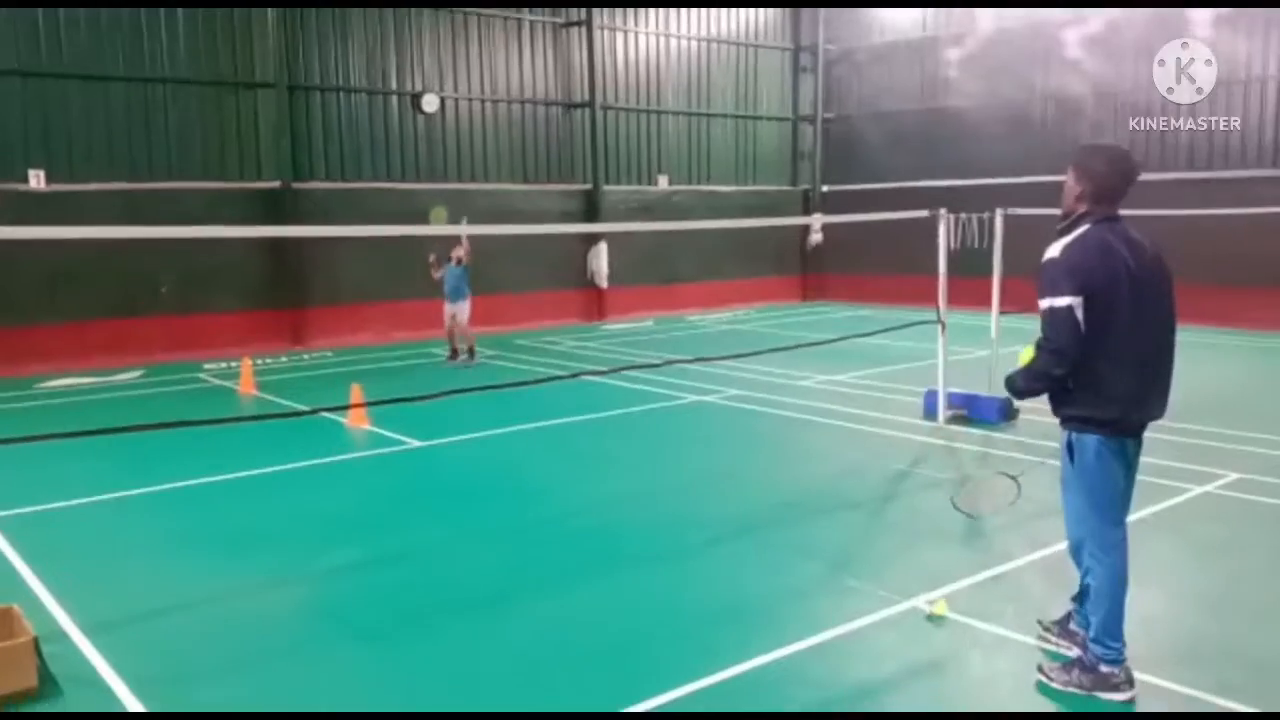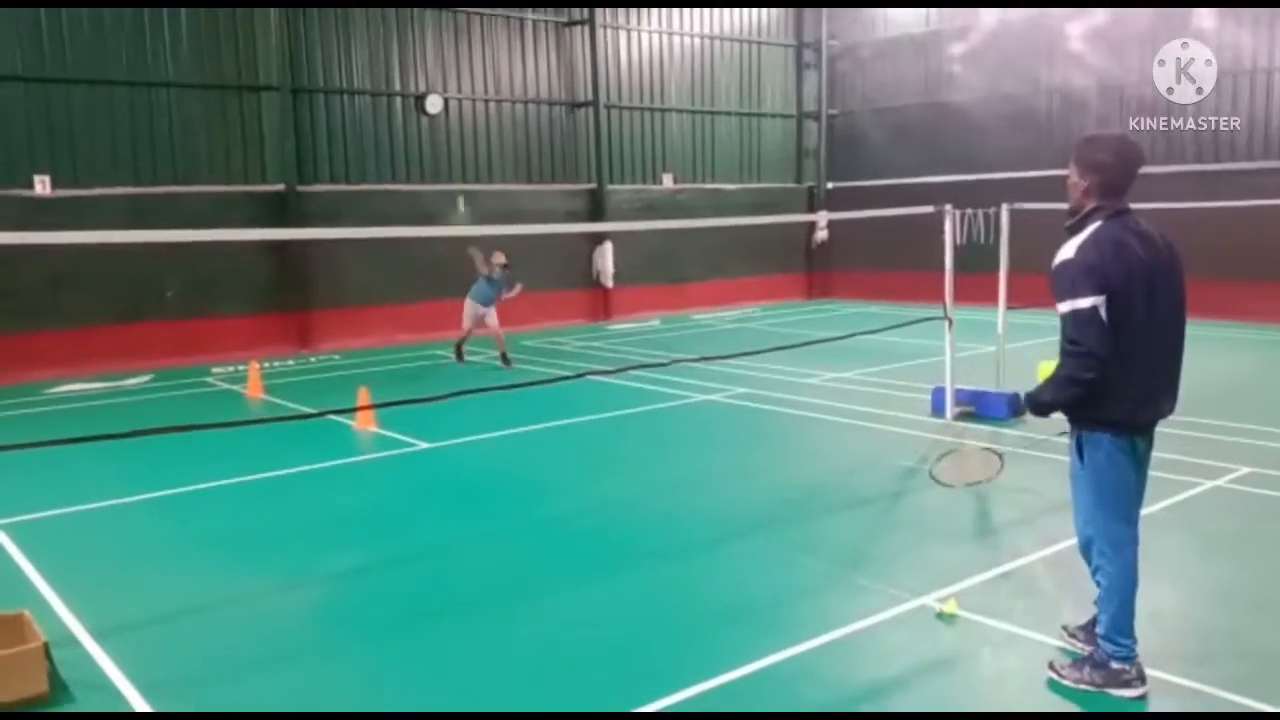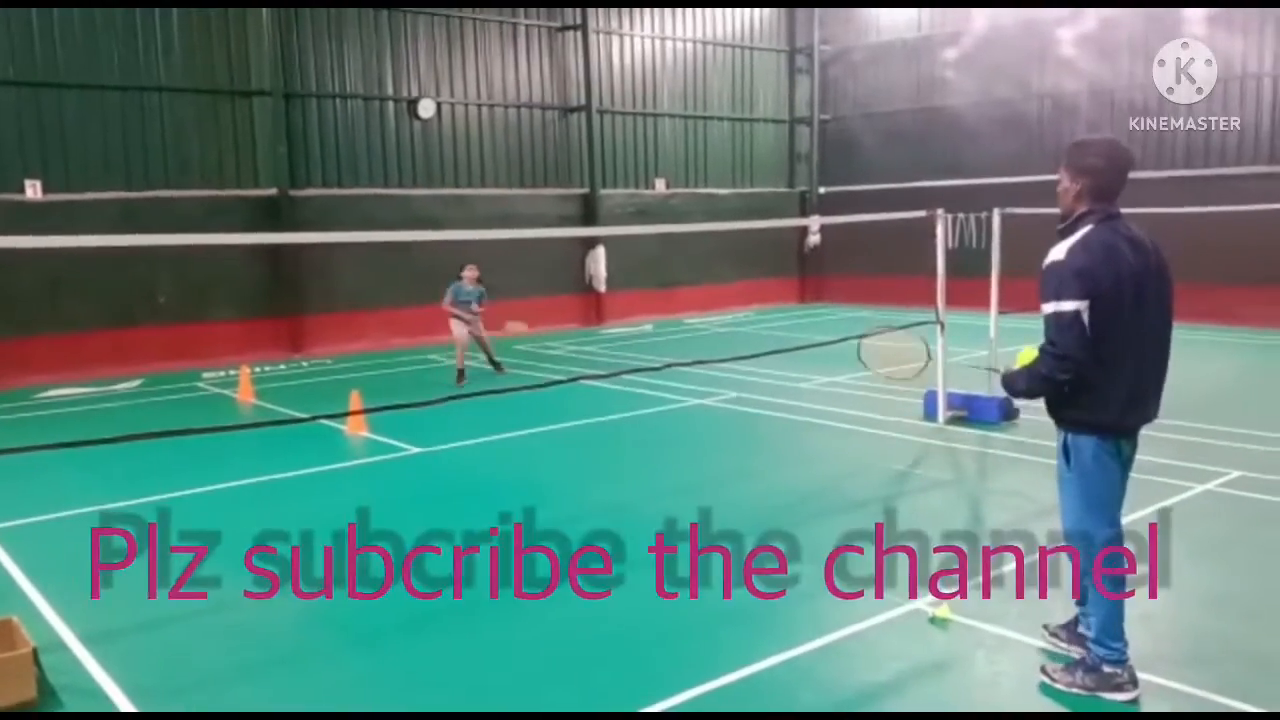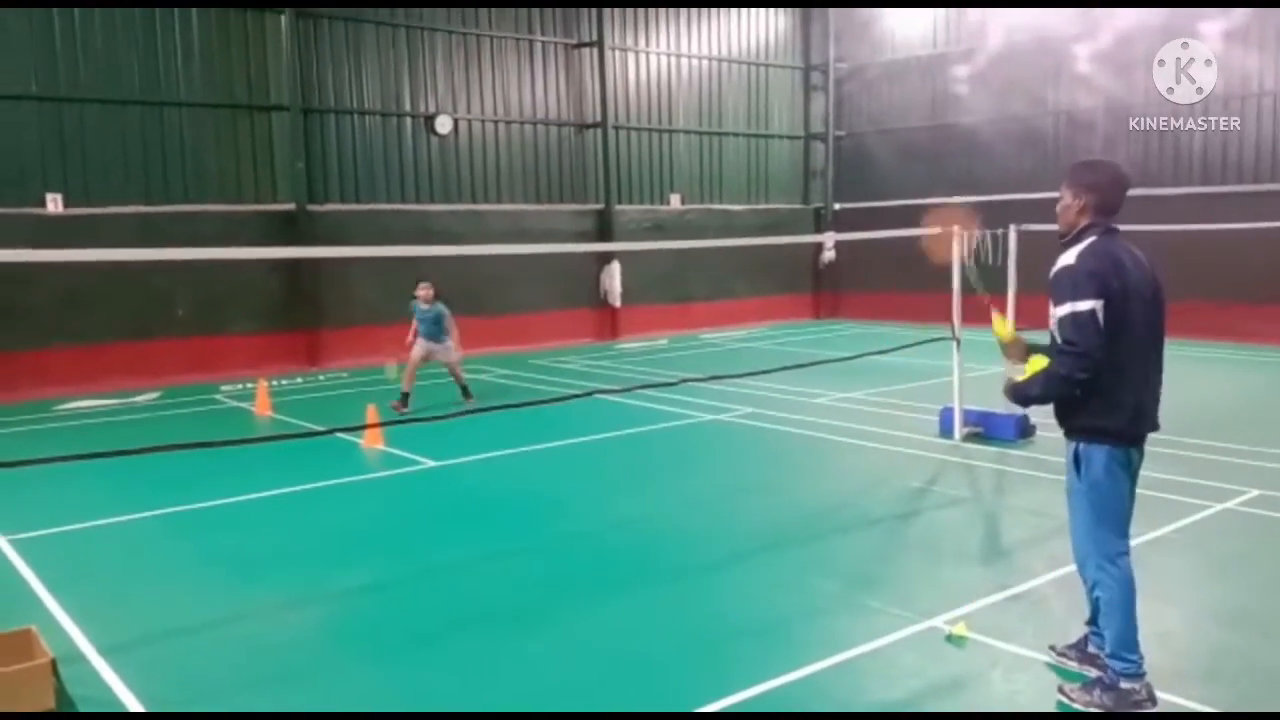
dt=0.5s
person 1, frame 1
left shoulder: (1069, 256)
right shoulder: (1143, 252)
left elbow: (1059, 350)
right elbow: (1151, 336)
left wrist: (1020, 381)
left hip: (1093, 417)
right hip: (1131, 410)
left knee: (1096, 534)
right knee: (1099, 528)
left ankle: (1106, 663)
right ankle: (1084, 621)
person 1, frame 2
left shoulder: (1081, 255)
right shoulder: (1155, 243)
left elbow: (1085, 354)
right elbow: (1159, 332)
left wrist: (1042, 398)
left hip: (1104, 417)
right hip: (1143, 409)
left knee: (1104, 534)
right knee: (1116, 529)
left ankle: (1116, 661)
right ankle: (1106, 626)
person 1, frame 3
left shoulder: (1072, 257)
right shoulder: (1144, 249)
left elbow: (1063, 356)
right elbow: (1147, 335)
left wrist: (1017, 382)
left hip: (1089, 420)
right hip: (1128, 410)
left knee: (1092, 537)
right knee: (1096, 531)
left ankle: (1109, 664)
right ankle: (1090, 623)
person 1, frame 4
left shoulder: (1079, 265)
right shoulder: (1130, 259)
left elbow: (1079, 361)
left wrist: (1025, 389)
right wrist: (1037, 352)
left hip: (1099, 429)
right hip: (1130, 421)
left knee: (1101, 550)
right knee: (1102, 544)
left ankle: (1126, 682)
right ankle: (1102, 643)
